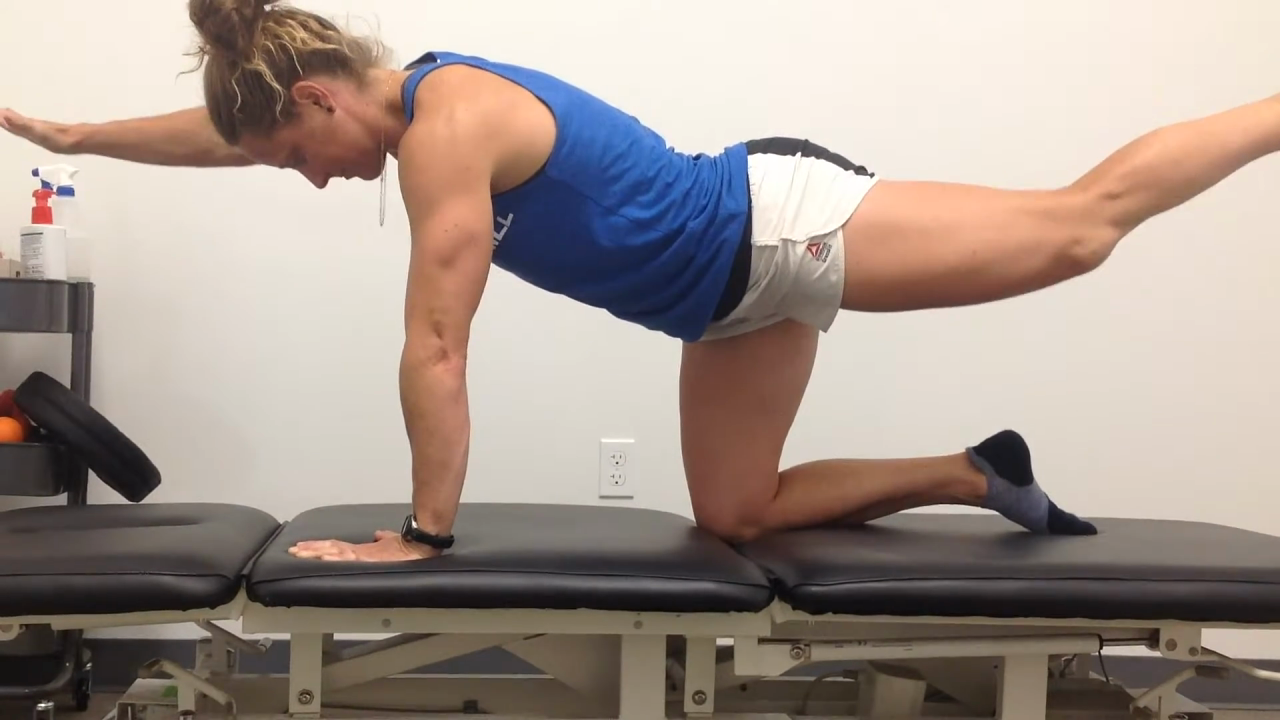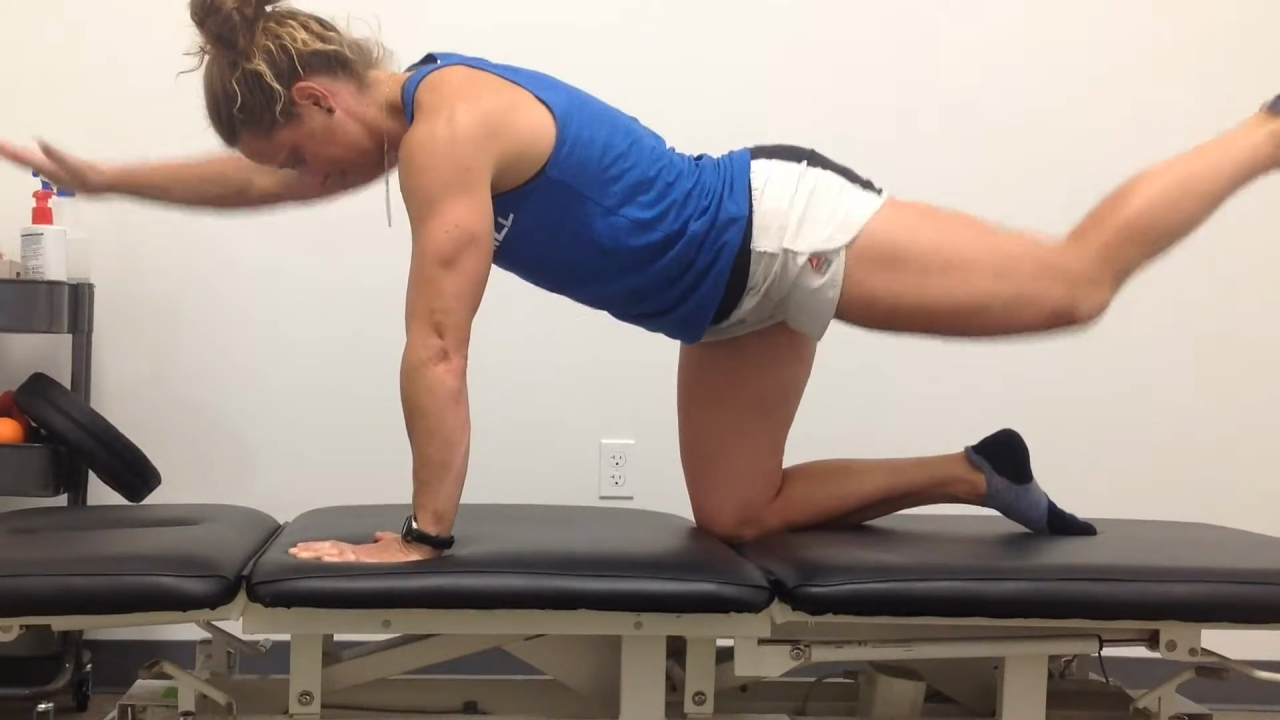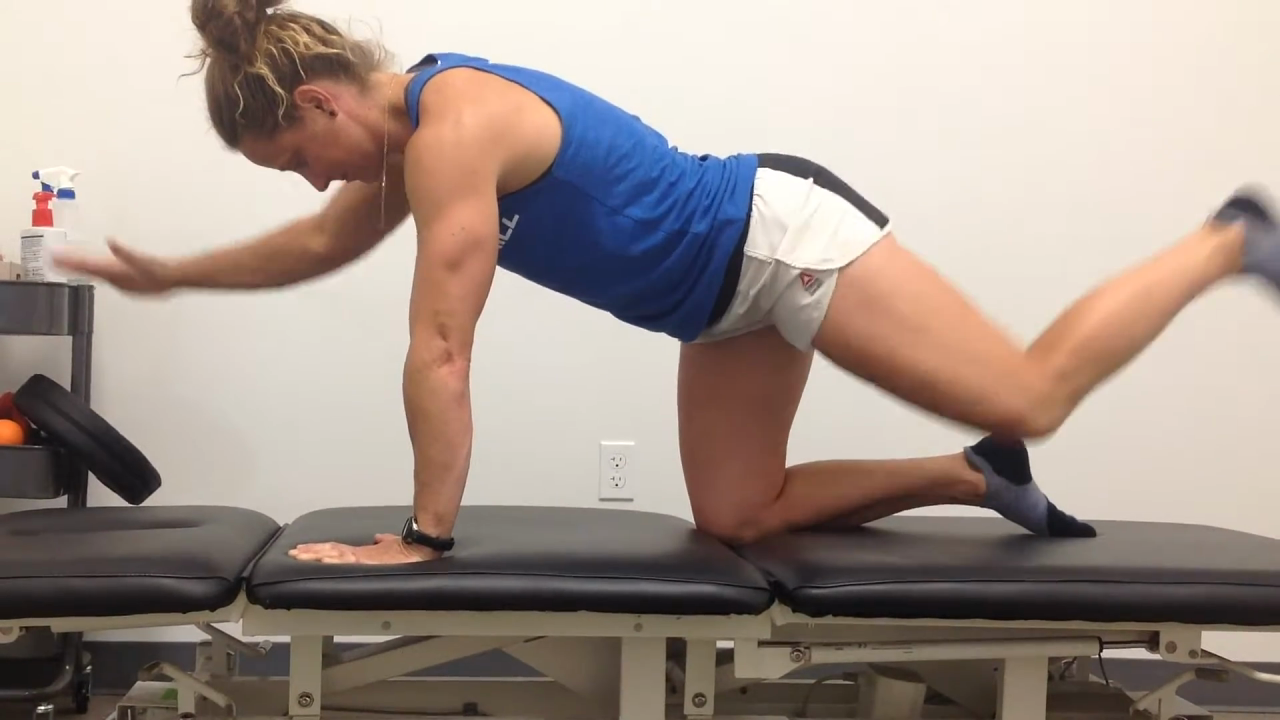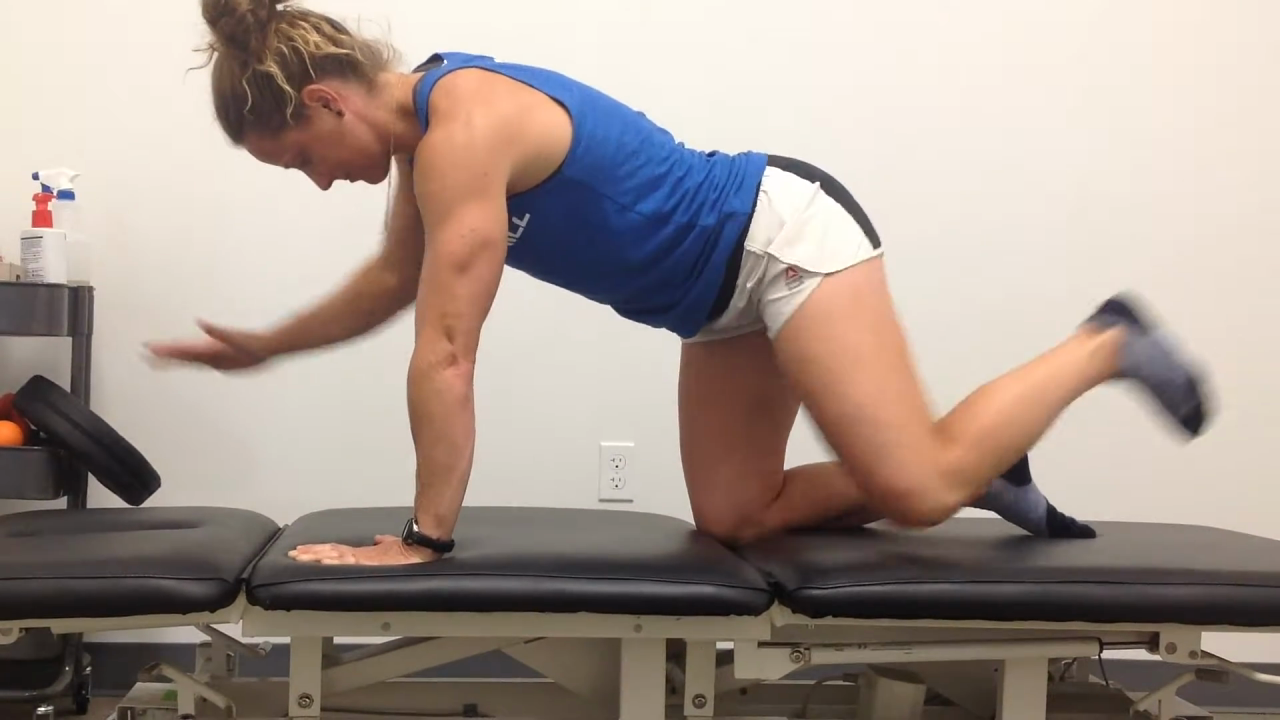
dt=0.2s
person 1, frame 1
left shoulder: (444, 125)
right shoulder: (412, 102)
left elbow: (435, 353)
right elbow: (233, 135)
left wrist: (423, 531)
left hip: (783, 219)
right hip: (739, 279)
left knee: (1077, 222)
right knee: (738, 514)
right ankle: (976, 476)
person 1, frame 2
left shoulder: (444, 127)
right shoulder: (404, 117)
left elbow: (436, 355)
right elbow: (267, 181)
left wrist: (424, 533)
right wrist: (103, 177)
left hip: (785, 224)
right hip: (736, 282)
left knee: (1070, 276)
right knee: (738, 515)
right ankle: (978, 474)
person 1, frame 3
left shoulder: (451, 131)
right shoulder: (414, 128)
left elbow: (439, 356)
right elbow: (326, 239)
left wrist: (424, 533)
right wrist: (169, 272)
left hip: (783, 229)
right hip: (734, 280)
left knee: (1024, 396)
right knee: (739, 515)
right ankle: (984, 482)
person 1, frame 4
left shoulder: (460, 129)
right shoulder: (433, 127)
left elbow: (444, 353)
right elbow: (395, 280)
left wrist: (425, 536)
right wrist: (262, 346)
left hip: (787, 229)
right hip: (737, 280)
left knee: (919, 484)
right knee: (738, 517)
left ankle: (1101, 349)
right ankle: (988, 482)
